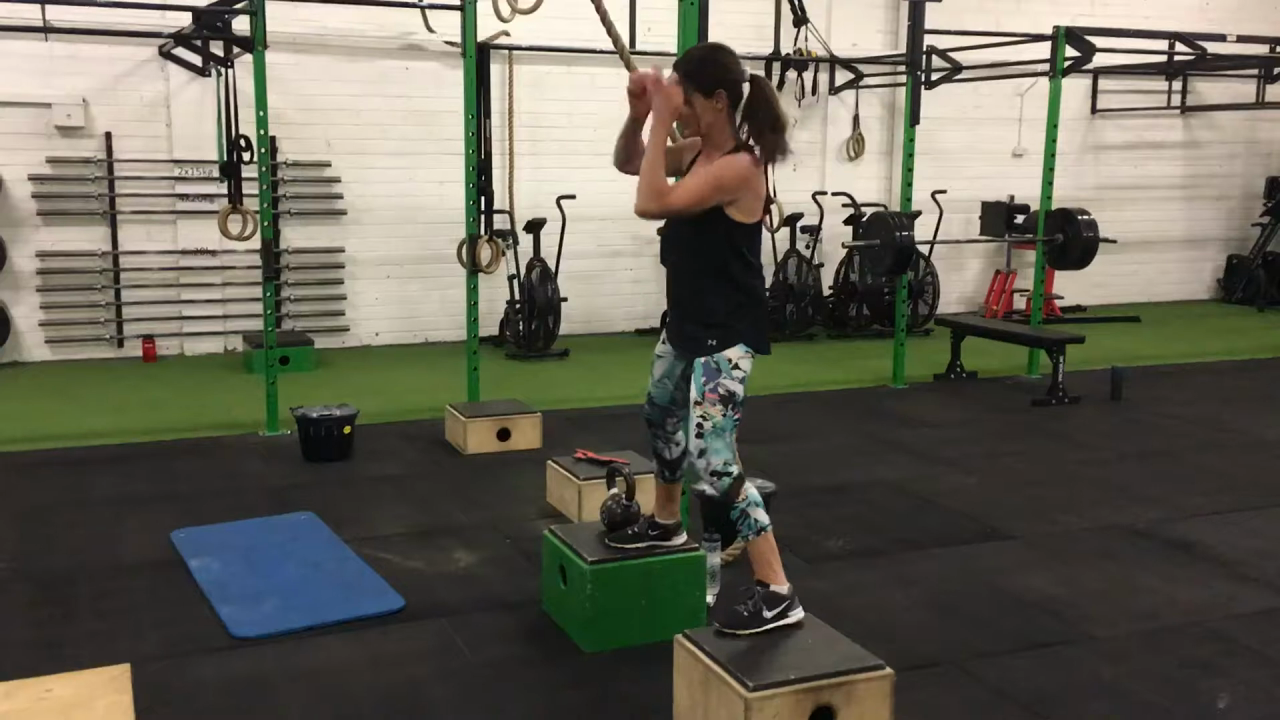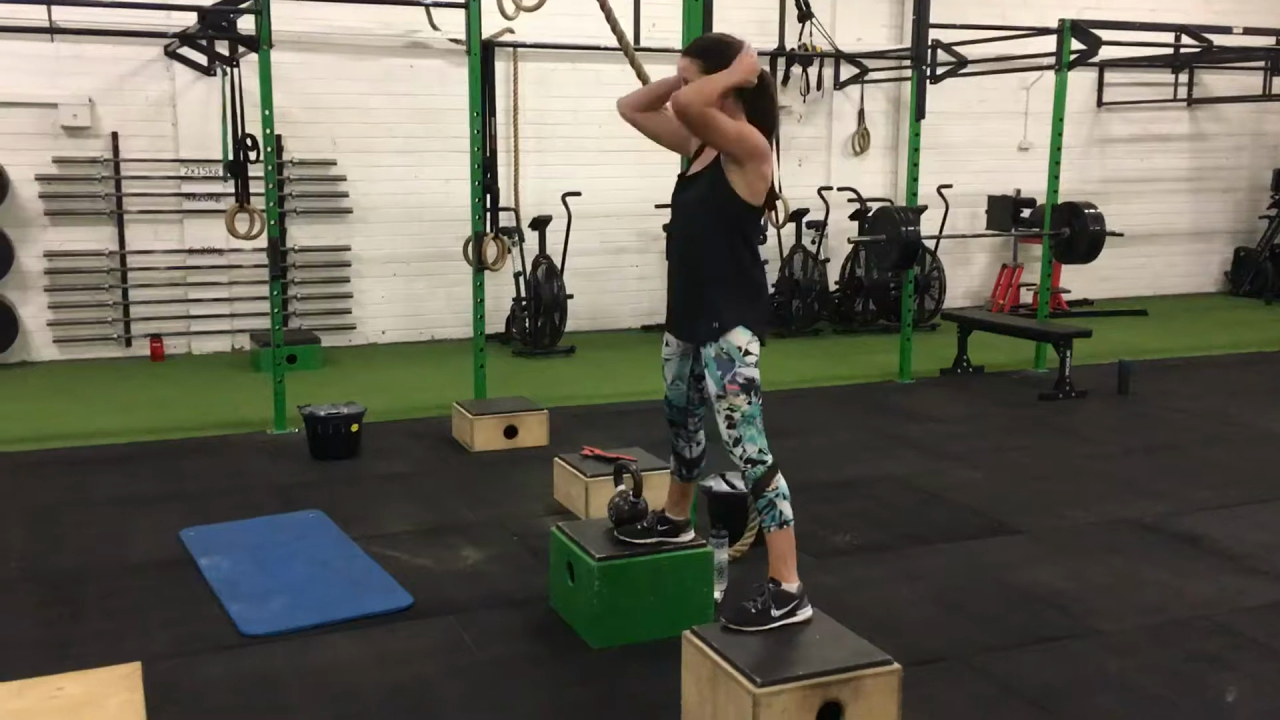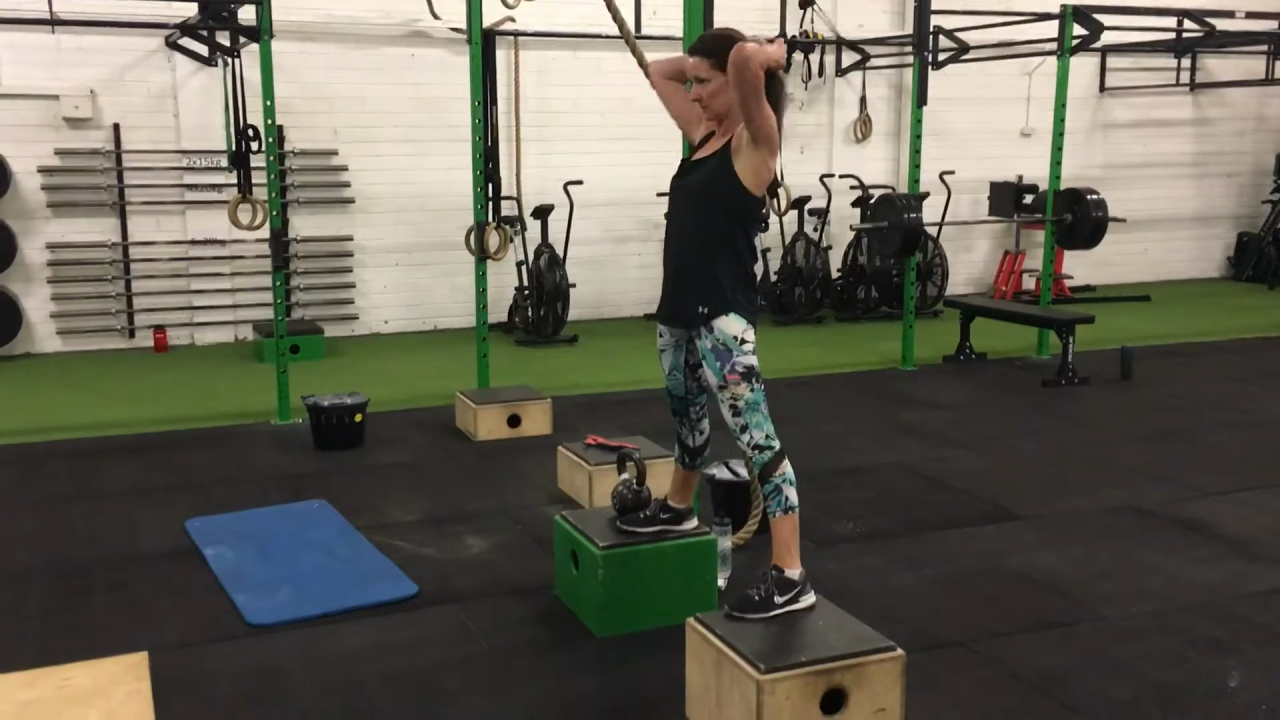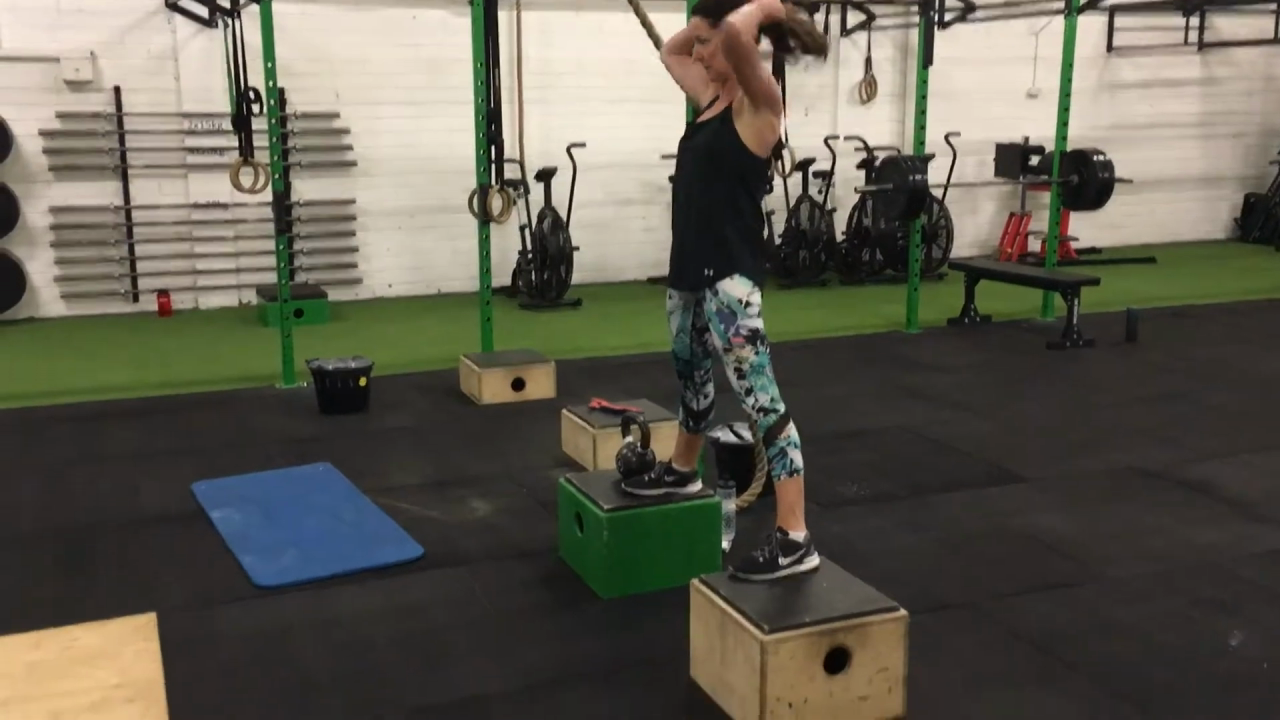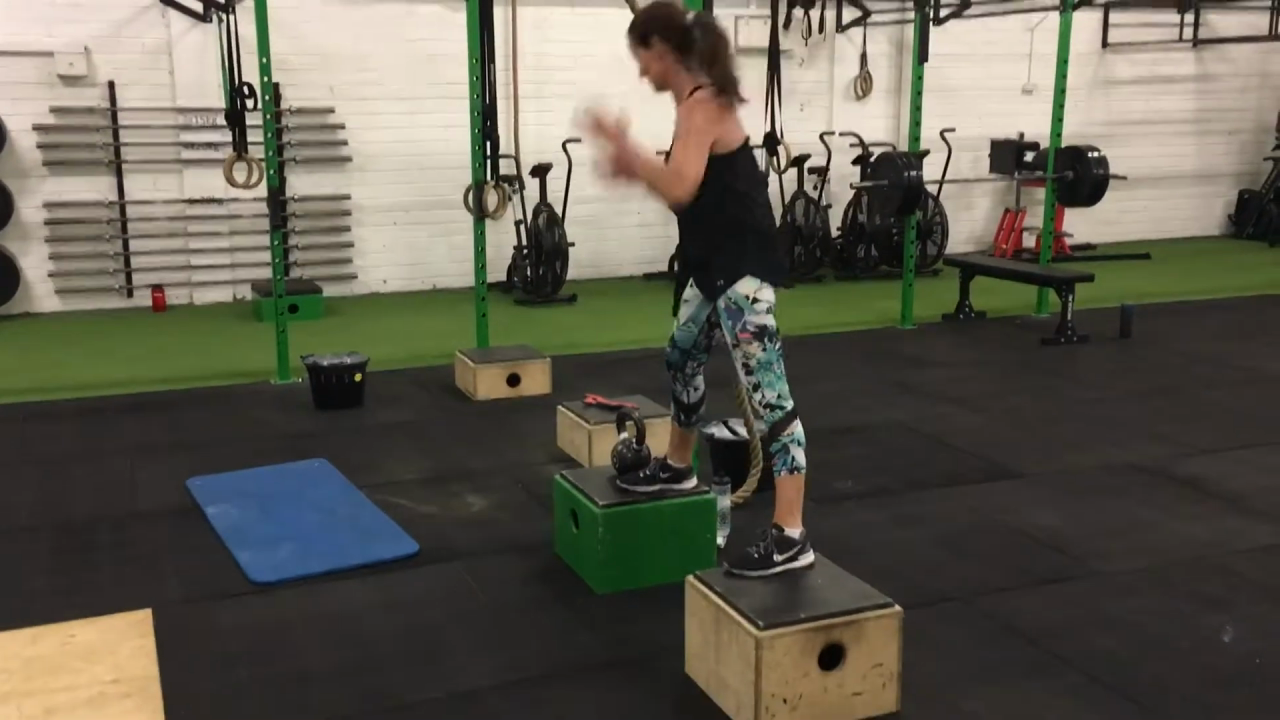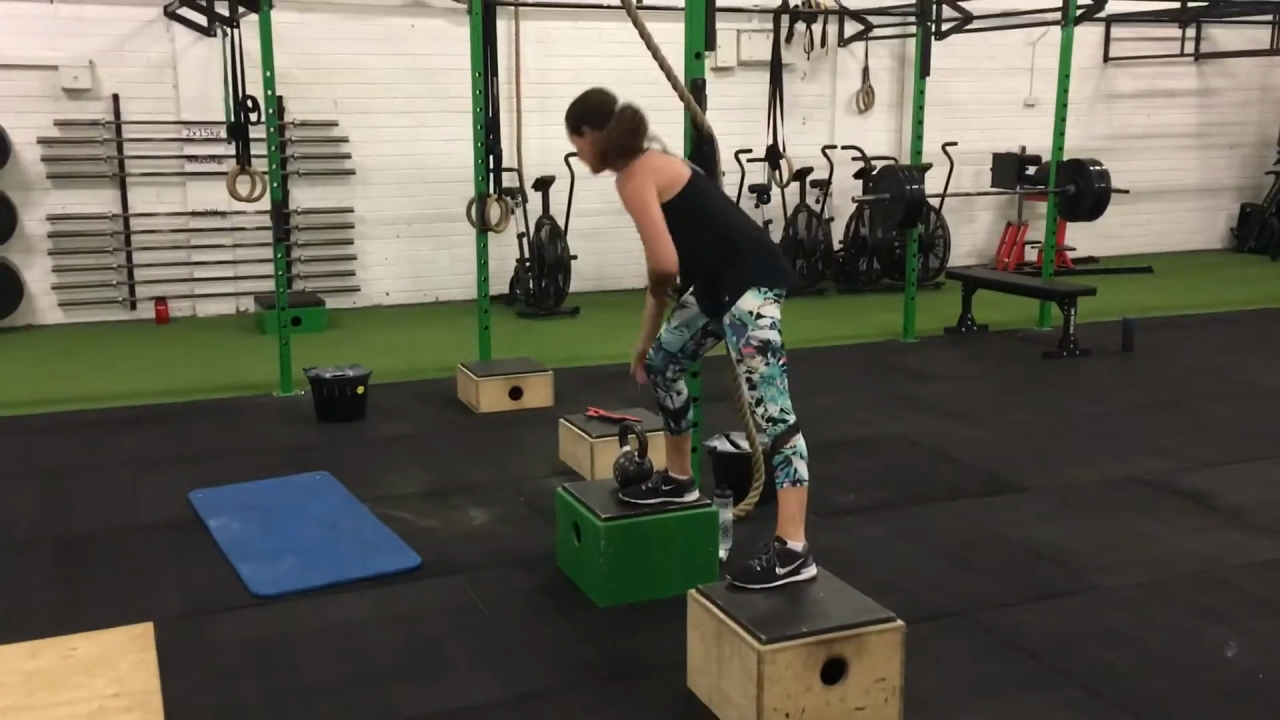
dt=0.3s
person 1, frame 1
left shoulder: (738, 167)
right shoulder: (698, 150)
left elbow: (650, 204)
right elbow: (627, 163)
left wrist: (661, 120)
right wrist: (640, 114)
left hip: (727, 335)
right hip: (687, 323)
left knee: (712, 458)
right knee: (660, 417)
left ankle: (777, 593)
right ankle: (665, 522)
person 1, frame 2
left shoulder: (749, 148)
right shoulder: (700, 144)
left elbow: (693, 105)
right elbow: (630, 105)
left wrist: (741, 72)
right wrist: (691, 73)
left hip: (729, 323)
right hip: (686, 315)
left knee: (748, 450)
right knee: (682, 422)
left ankle: (788, 592)
right ankle: (674, 520)
person 1, frame 3
left shoulder: (757, 138)
right shoulder: (705, 132)
left elbow: (743, 60)
right elbow: (659, 73)
left wrist: (768, 54)
right wrist: (697, 64)
left hip: (721, 311)
right hip: (680, 305)
left knee: (757, 437)
right knee: (686, 412)
left ankle: (790, 577)
right ankle: (678, 507)
person 1, frame 4
left shoulder: (760, 95)
right shoulder: (718, 94)
right elbow: (674, 51)
left hip: (731, 270)
right hip: (692, 265)
left knee: (760, 398)
right knee: (690, 369)
left ankle: (795, 539)
right ankle: (682, 470)
person 1, frame 5
left shoulder: (701, 106)
right shoulder: (697, 101)
left elbow: (677, 191)
left wrist: (624, 151)
right wrist: (629, 159)
left hip: (745, 268)
right hip: (710, 264)
left knee: (767, 394)
right knee: (681, 359)
left ankle: (791, 537)
right ankle: (677, 466)
person 1, frame 6
left shoulder: (634, 175)
right shoulder: (645, 168)
left elbow: (664, 265)
right elbow: (665, 264)
left wrist: (660, 302)
right wrist: (646, 338)
left hip: (751, 280)
right hip: (717, 283)
left knee: (770, 410)
right knee: (663, 360)
left ankle: (793, 551)
right ankle: (679, 478)
